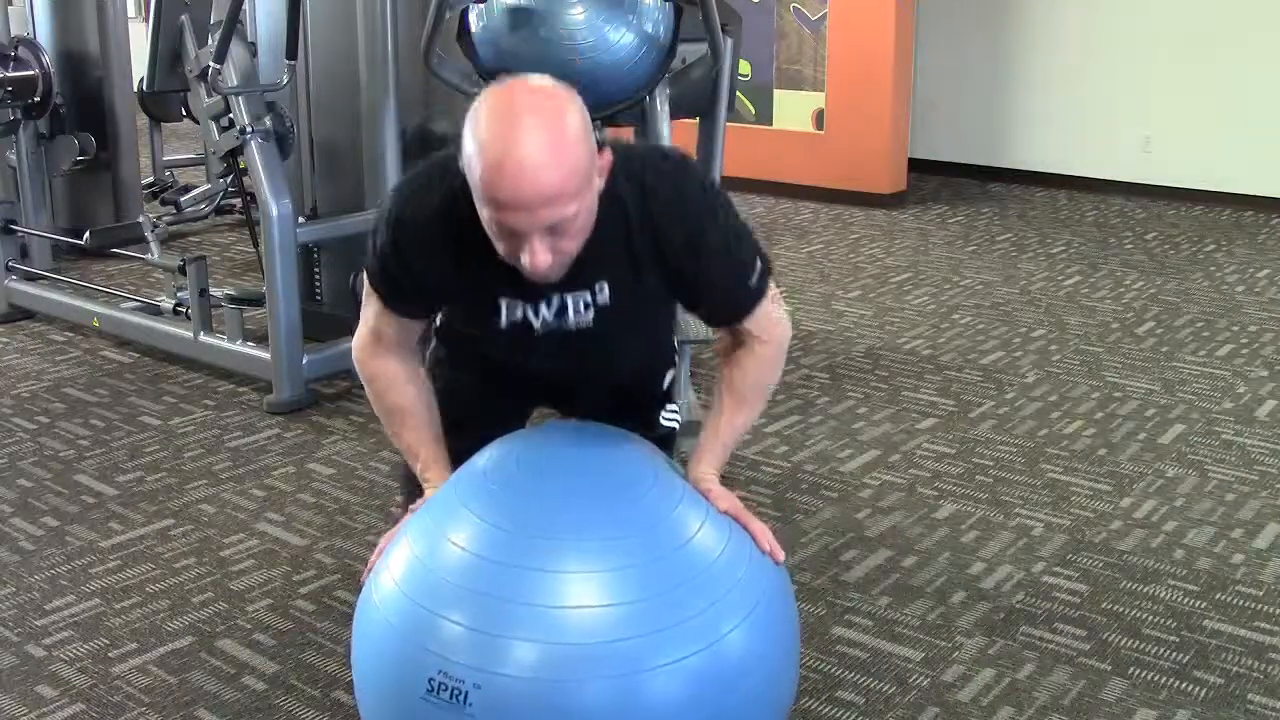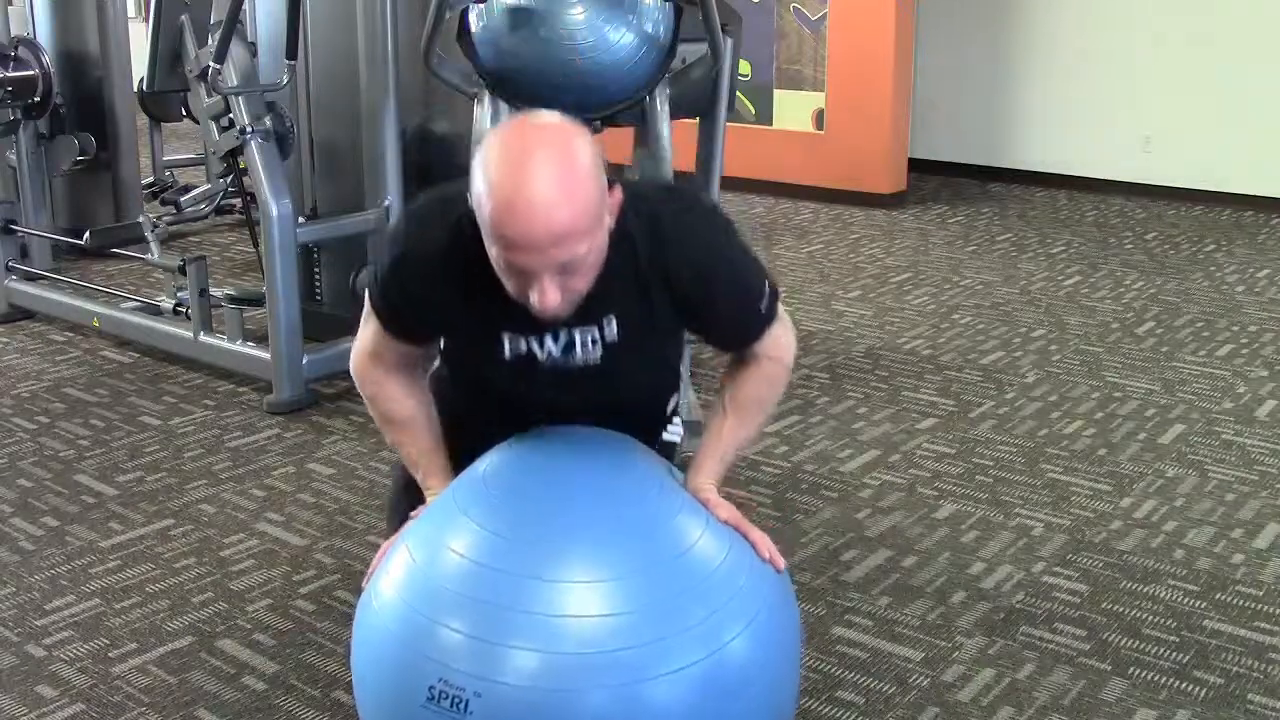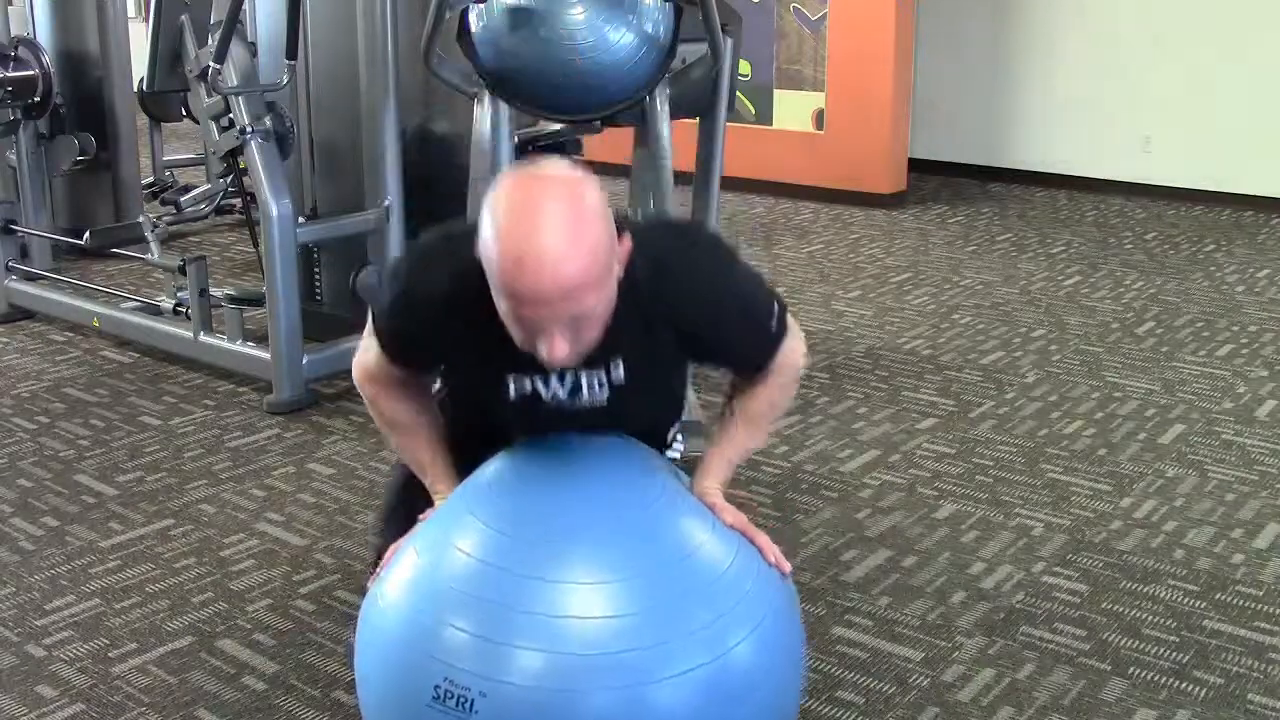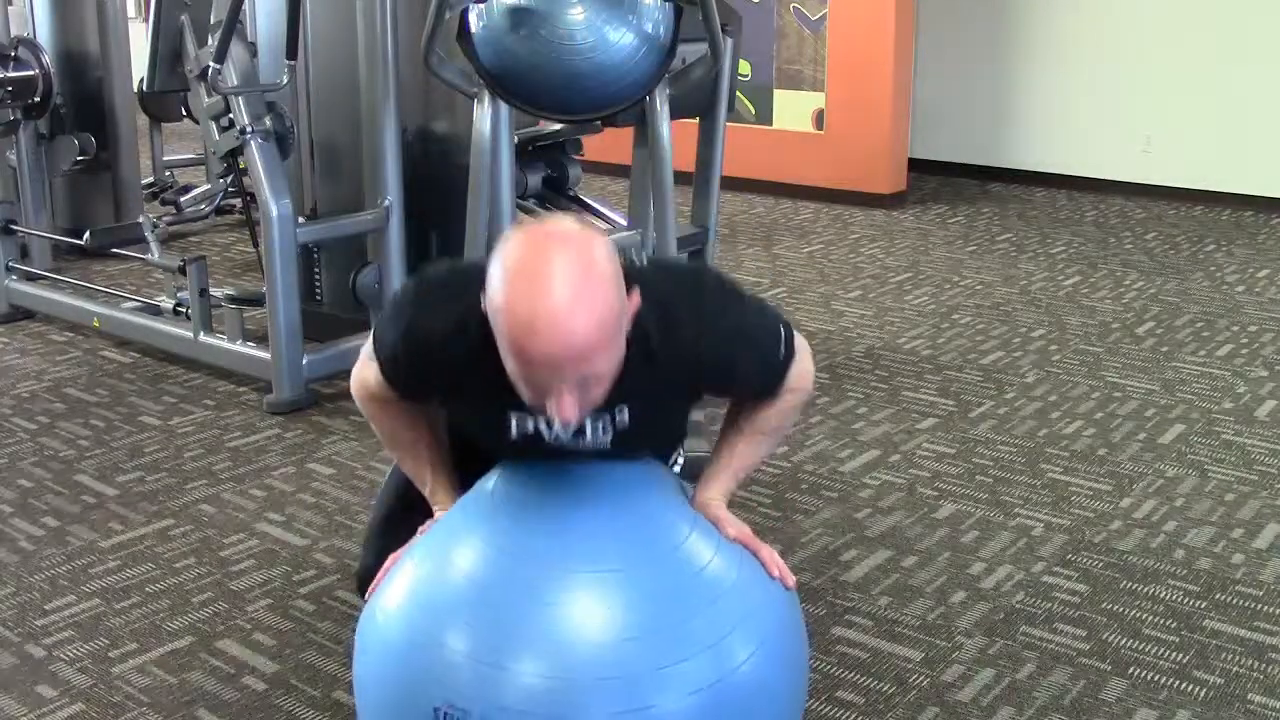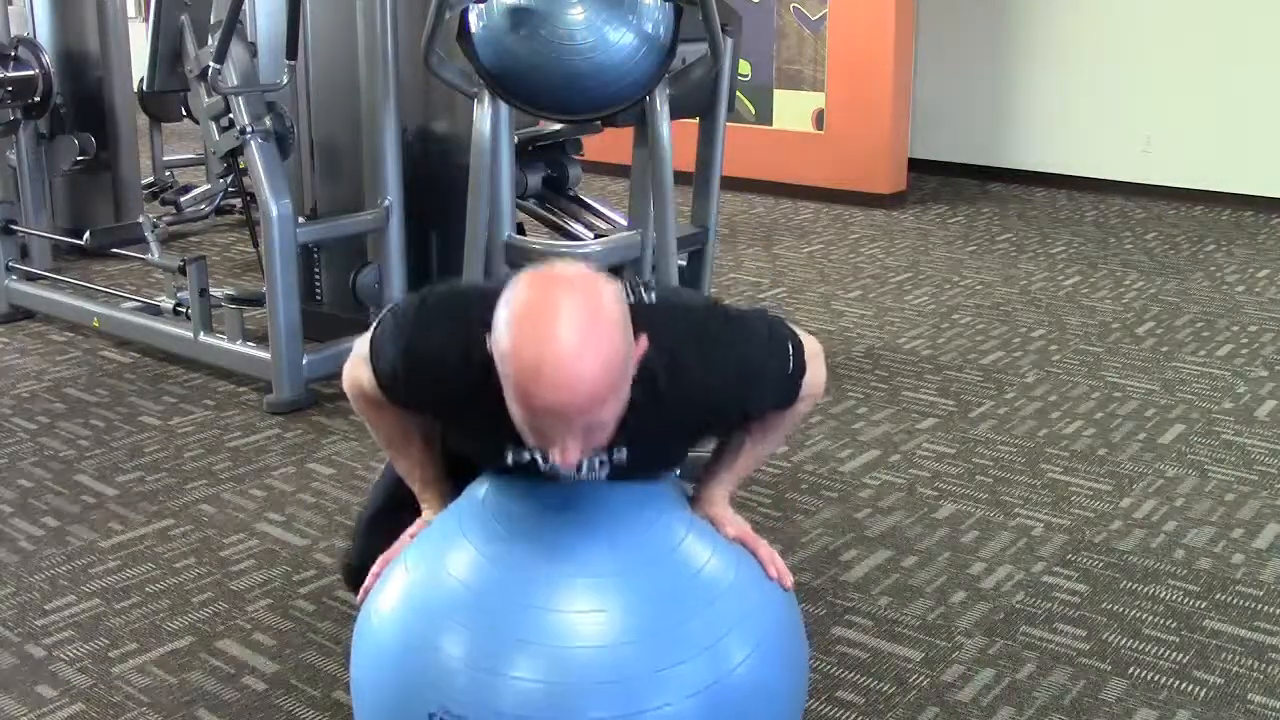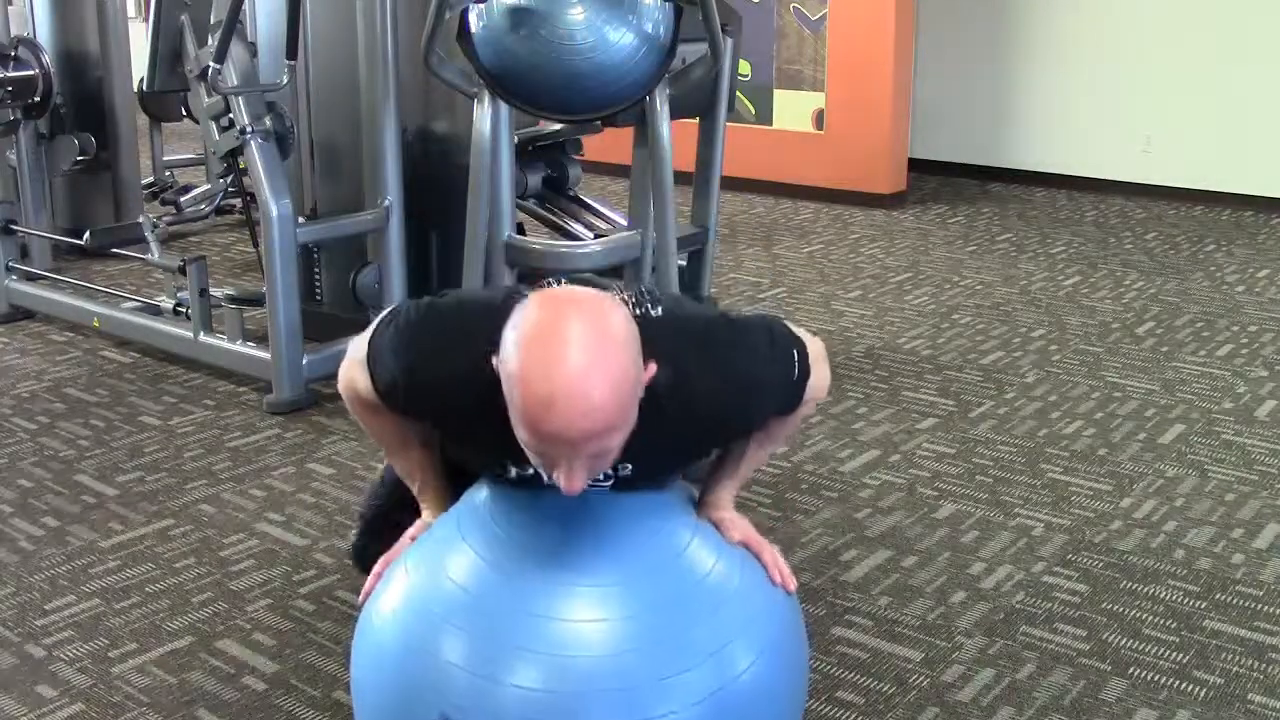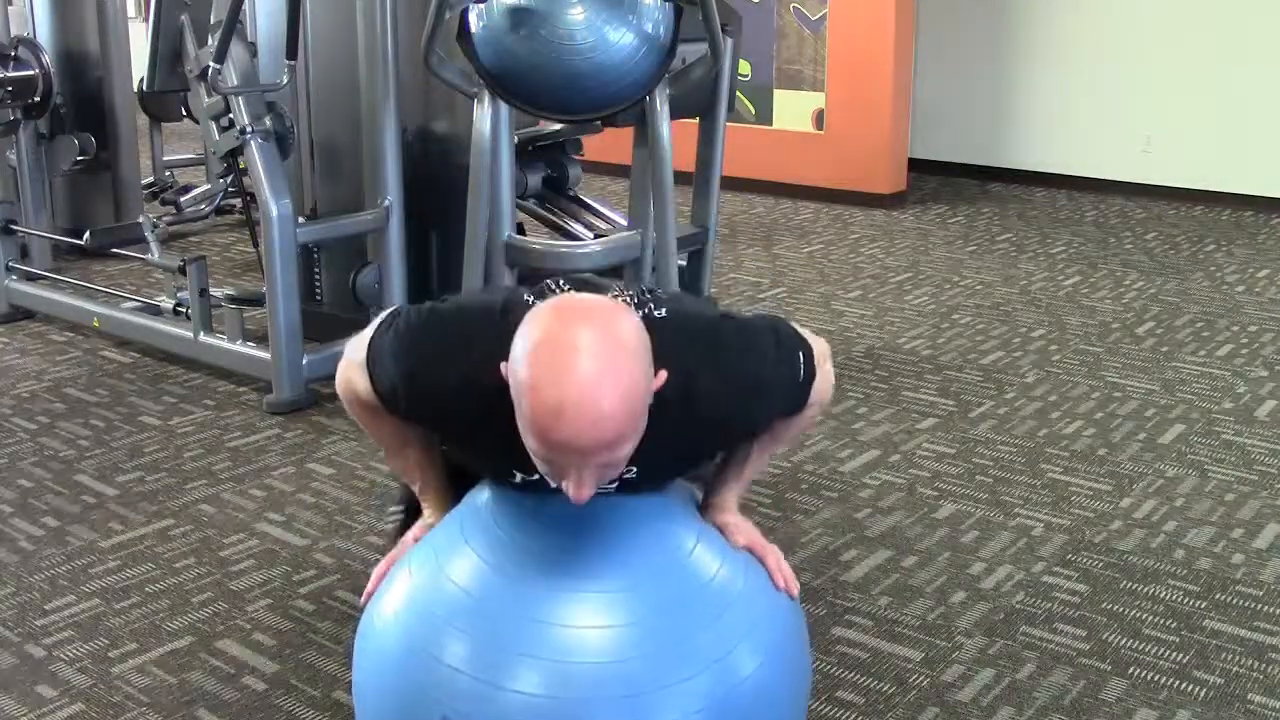
dt=0.1s
person 1, frame 1
left shoulder: (673, 203)
right shoulder: (424, 213)
left elbow: (764, 333)
right elbow: (382, 347)
left wrist: (704, 471)
right wrist: (437, 483)
left hip: (625, 367)
right hip: (481, 362)
person 1, frame 2
left shoulder: (682, 236)
right shoulder: (430, 243)
left elbow: (769, 351)
right elbow: (381, 363)
left wrist: (703, 483)
right wrist: (439, 494)
person 1, frame 3
left shoulder: (689, 275)
right shoulder: (434, 281)
left elbow: (781, 362)
right elbow: (379, 374)
left wrist: (708, 483)
right wrist: (445, 493)
person 1, frame 4
left shoulder: (695, 319)
right shoulder: (436, 319)
left elbow: (792, 377)
right elbow: (374, 388)
left wrist: (711, 497)
right wrist: (447, 508)
person 1, frame 5
left shoulder: (704, 357)
right shoulder: (437, 342)
left elbow: (808, 372)
right elbow: (362, 378)
left wrist: (714, 494)
right wrist: (435, 502)
right knee: (372, 570)
person 1, frame 6
left shoulder: (709, 370)
right shoulder: (440, 355)
left elbow: (812, 371)
right elbow: (357, 378)
left wrist: (718, 499)
right wrist: (436, 506)
right knee: (380, 556)
person 1, frame 7
left shoulder: (718, 370)
right shoulder: (443, 357)
left elbow: (816, 373)
right elbow: (356, 377)
left wrist: (723, 500)
right wrist: (437, 507)
